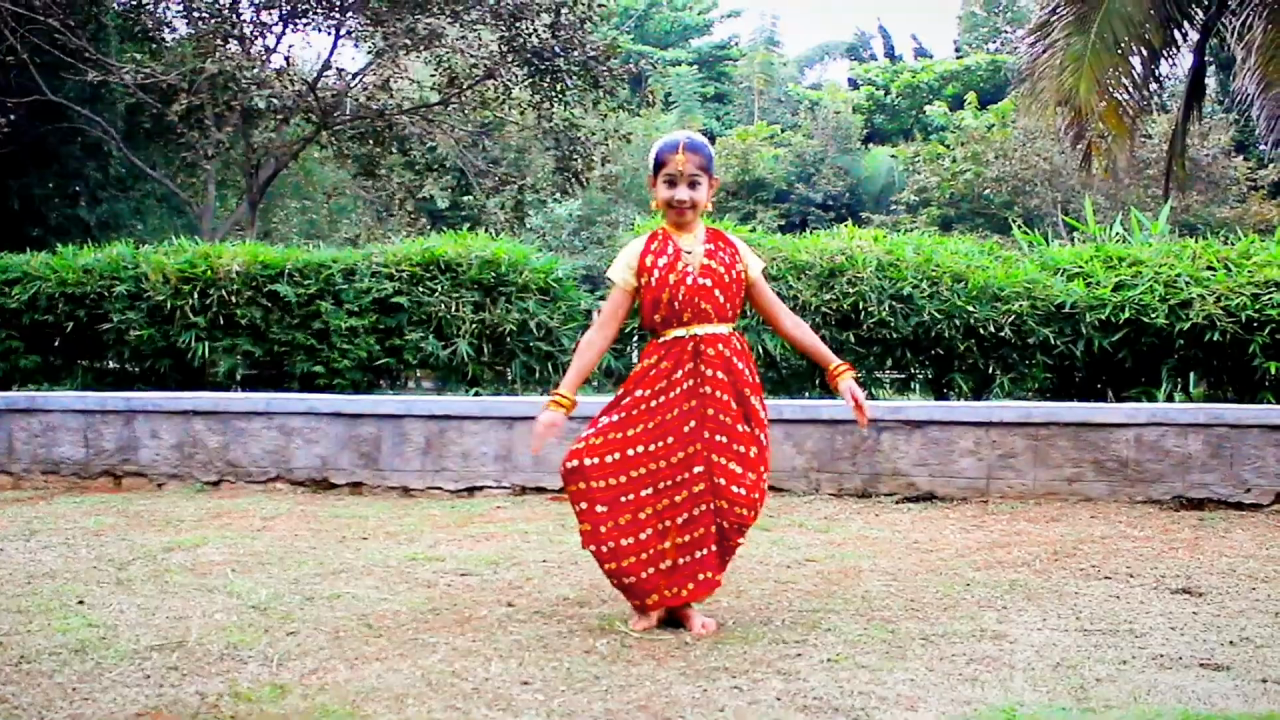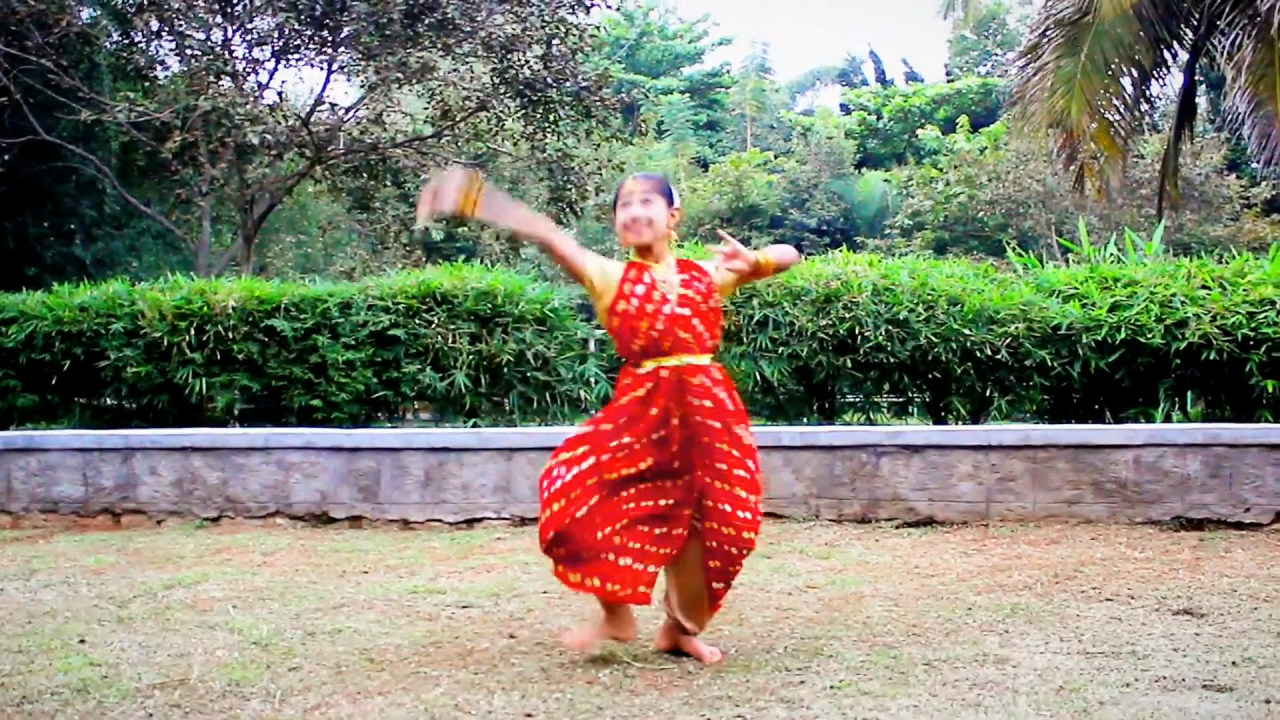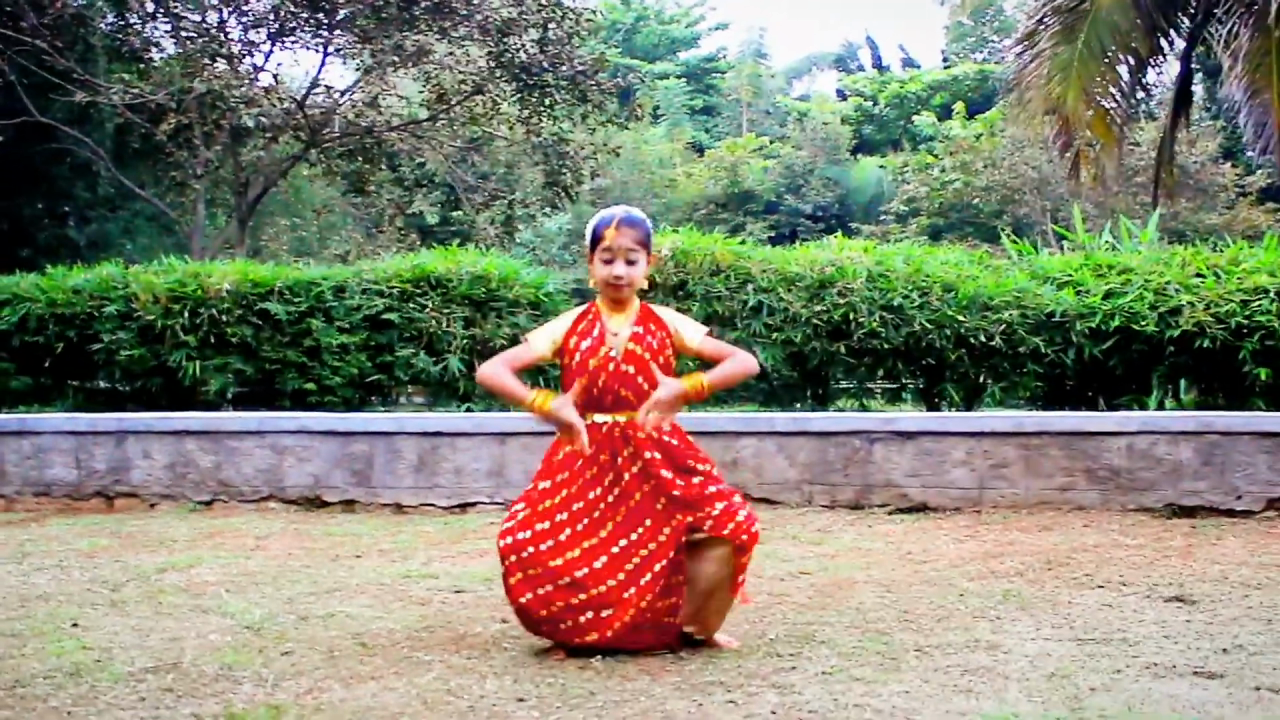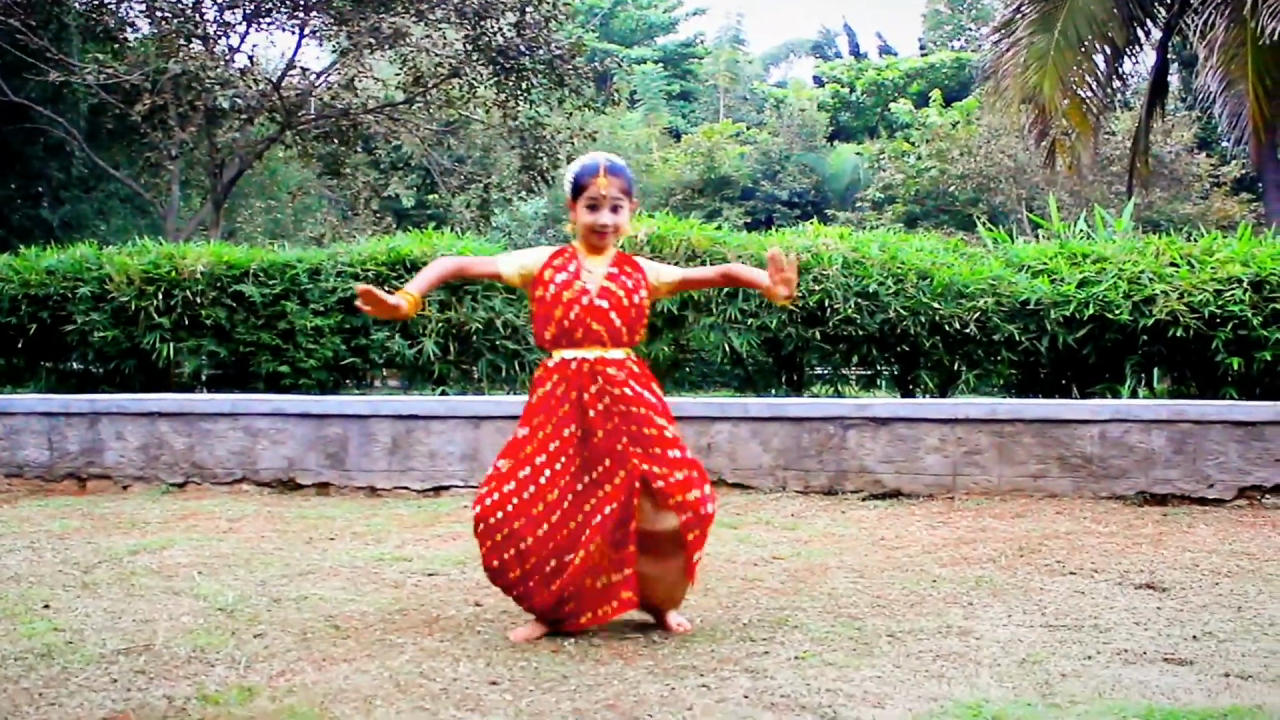
dt=1s
person 1, frame 1
left shoulder: (733, 250)
right shoulder: (639, 253)
left elbow: (781, 316)
right elbow: (602, 331)
left wrist: (838, 370)
right wrist: (561, 399)
left hip: (725, 382)
right hip: (662, 381)
left knee: (719, 493)
right knee: (593, 468)
left ankle: (684, 598)
right ankle: (651, 594)
person 1, frame 2
left shoulder: (707, 274)
right shoulder: (611, 277)
left elbow: (788, 254)
right elbow: (547, 234)
left wrist: (754, 262)
right wrist: (473, 198)
left hip: (705, 406)
right hip: (643, 405)
left knee: (715, 520)
right knee: (574, 484)
left ankle: (682, 629)
right ankle: (616, 615)
person 1, frame 3
left shoulder: (666, 324)
right shoulder: (569, 327)
left elbow: (746, 363)
right elbow: (490, 372)
left wrist: (682, 389)
right wrist: (548, 406)
left hip: (655, 454)
right hip: (587, 457)
left knee: (728, 524)
right knee: (525, 544)
left ankle: (693, 623)
right ankle: (586, 631)
person 1, frame 4
left shoulder: (642, 272)
right shoulder: (542, 262)
left elbow: (718, 273)
right elbow: (456, 265)
left wrist: (769, 284)
right wrist: (404, 300)
left hip: (627, 396)
right hip: (559, 399)
left knee: (678, 498)
right knee: (508, 508)
left ankle: (657, 598)
right ankle: (555, 607)
